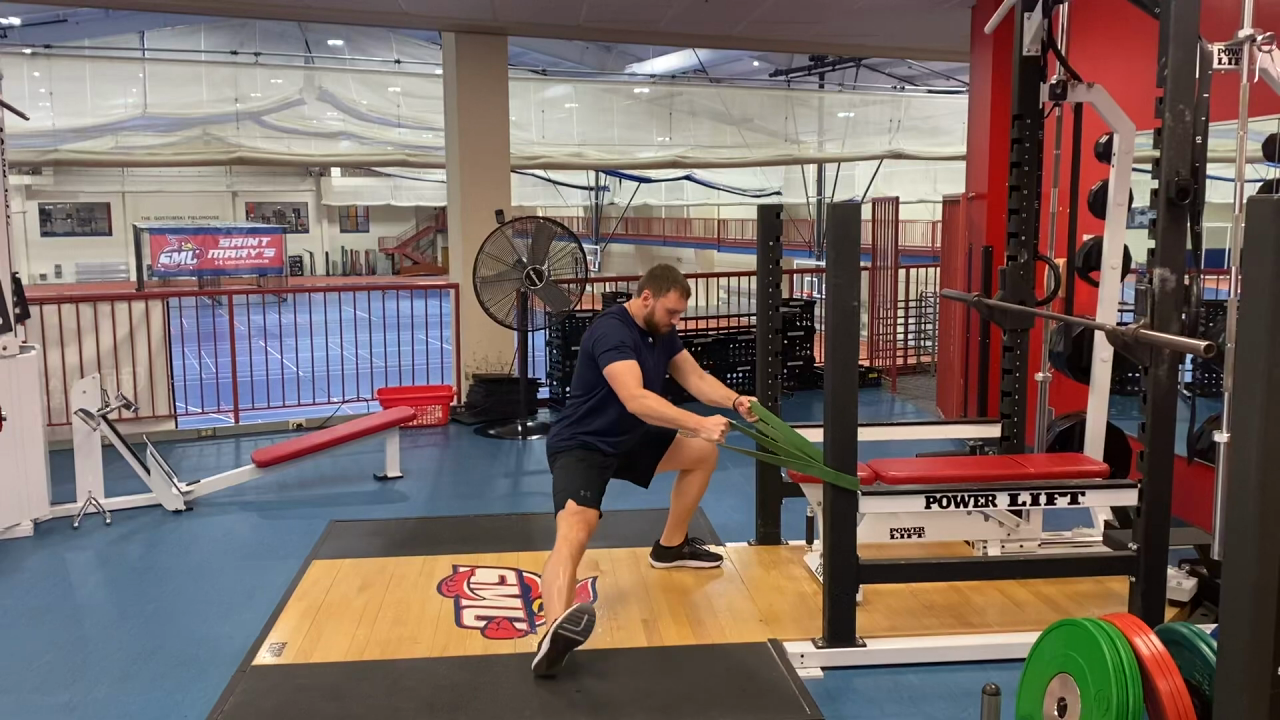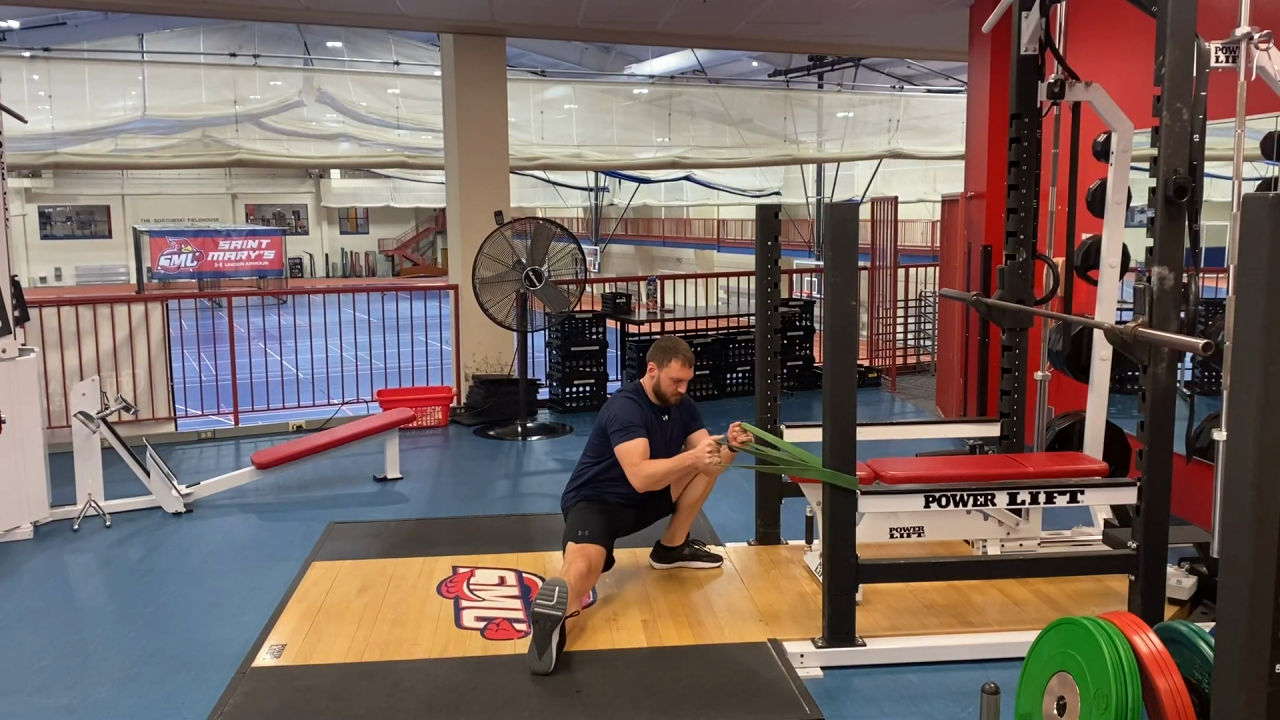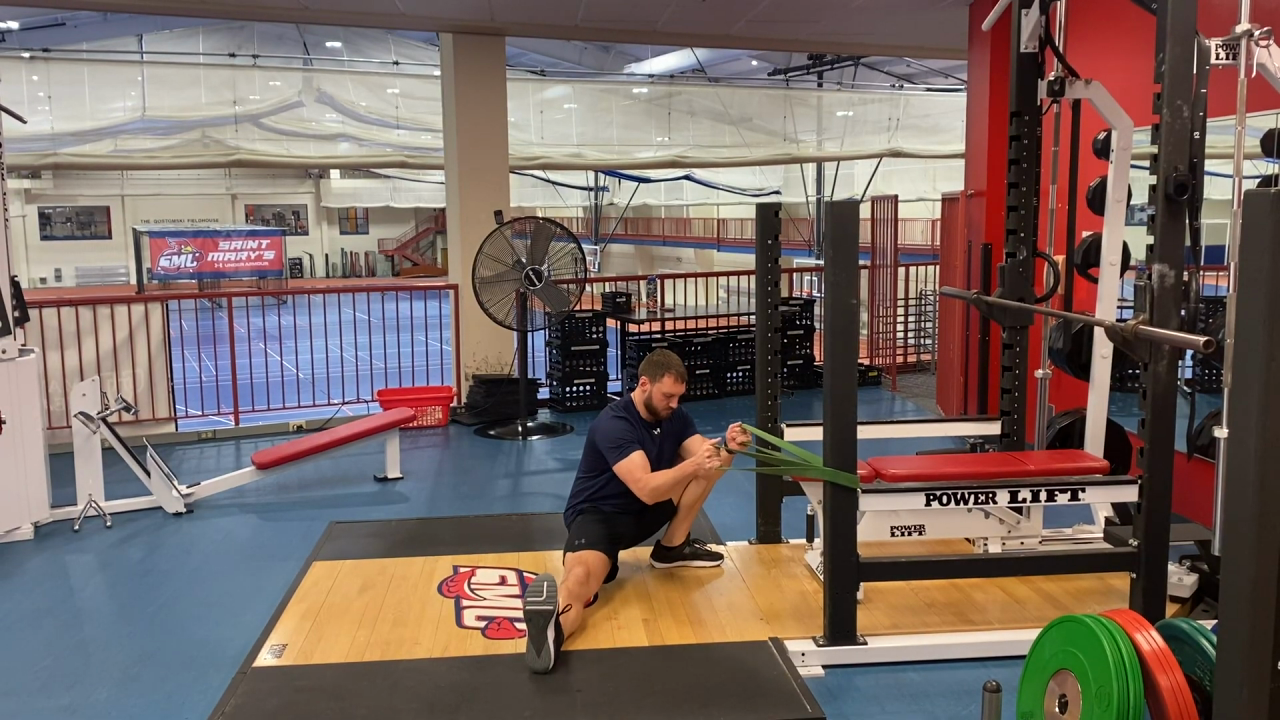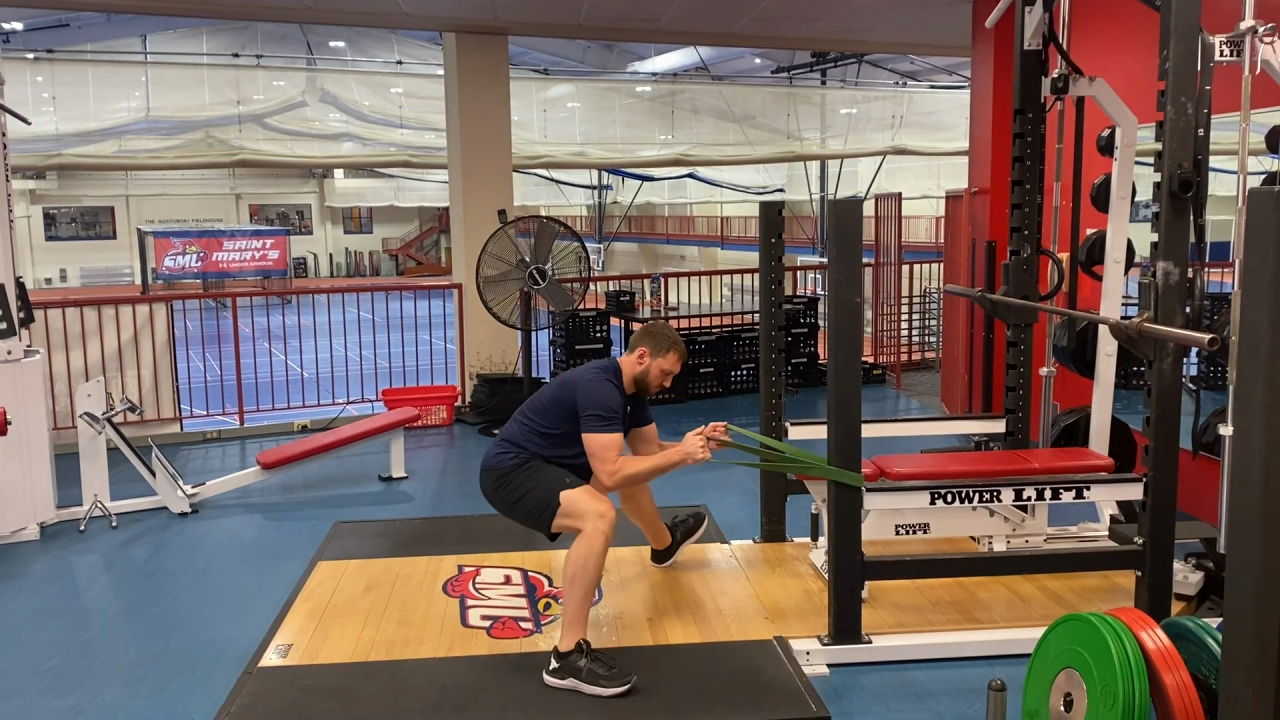
dt=1s
person 1, frame 1
left shoulder: (661, 331)
right shoulder: (611, 331)
left elbow: (694, 378)
right elbow: (636, 399)
left wrist: (733, 401)
right wrist: (699, 424)
left hip: (627, 439)
right hip: (581, 446)
left knee: (703, 454)
right knee: (574, 534)
left ankle: (671, 545)
right ankle: (556, 632)
person 1, frame 2
left shoulder: (683, 406)
right shoulder: (625, 407)
left elbow: (709, 464)
right elbow: (640, 476)
left wrist: (729, 447)
right wrist: (692, 457)
left hip: (641, 501)
right hip: (594, 502)
left knee: (707, 468)
right knee: (580, 569)
left ankle: (672, 548)
right ankle: (551, 625)
person 1, frame 3
left shoulder: (674, 416)
right shoulder: (613, 424)
left elbow: (704, 466)
right elbow: (647, 489)
left wrist: (727, 449)
right wrist: (694, 464)
left hip: (644, 512)
right hip: (598, 514)
left knee: (708, 468)
right knee: (581, 576)
left ankle: (672, 547)
right ankle: (551, 628)
person 1, frame 4
left shoulder: (632, 388)
right shoulder: (599, 387)
left elbow: (648, 451)
right elbow: (609, 475)
left wrist: (696, 442)
right wrist: (680, 454)
left hip: (548, 463)
right hip: (511, 470)
left knee: (633, 468)
right knee: (599, 515)
left ankle: (664, 544)
right ankle: (568, 655)
